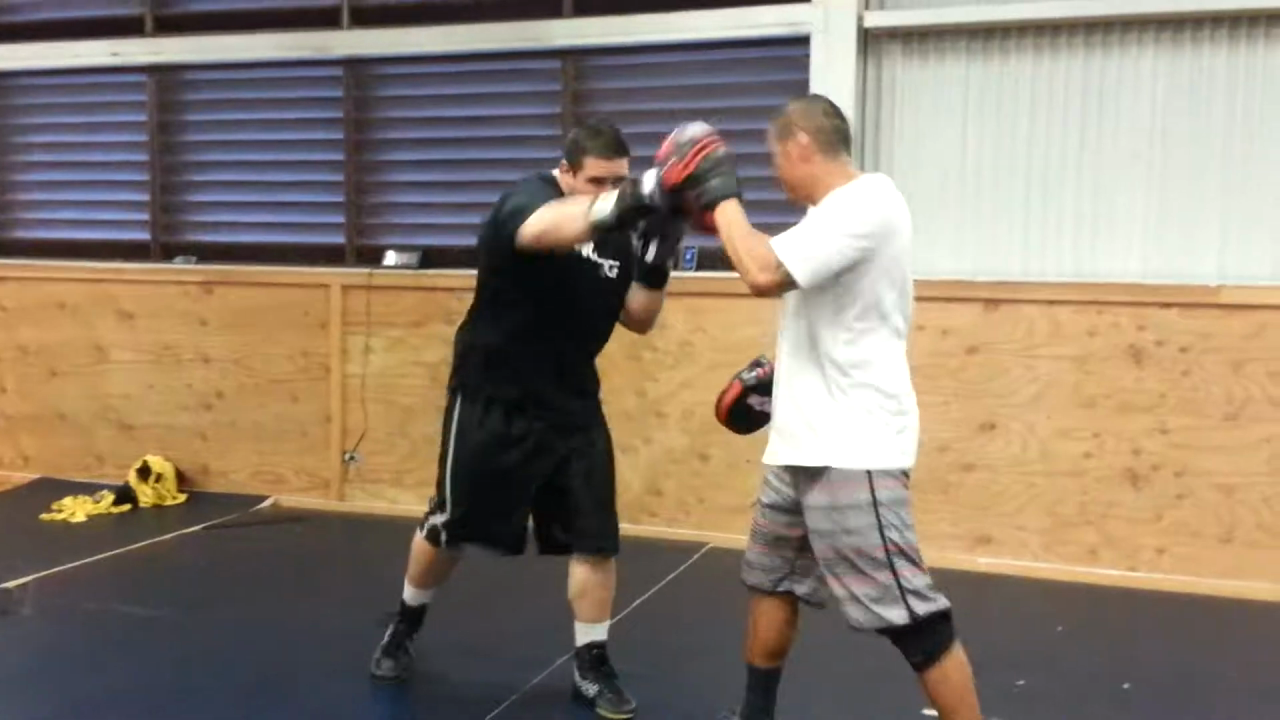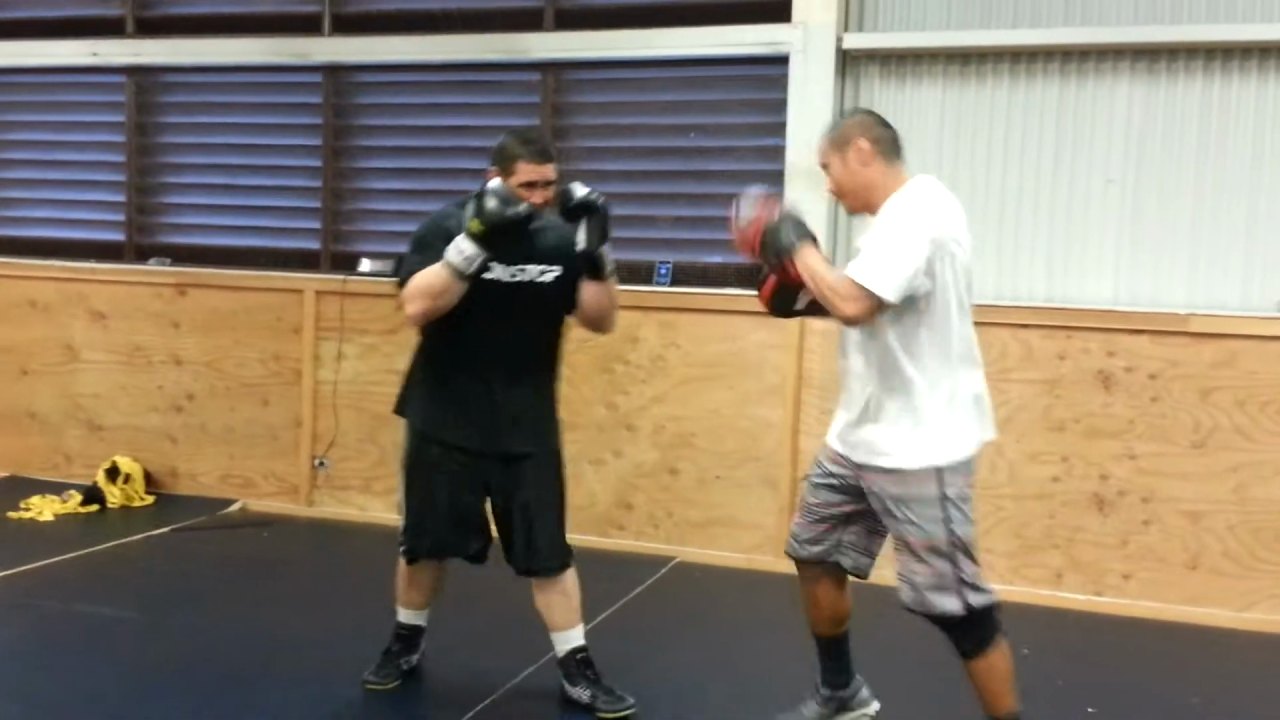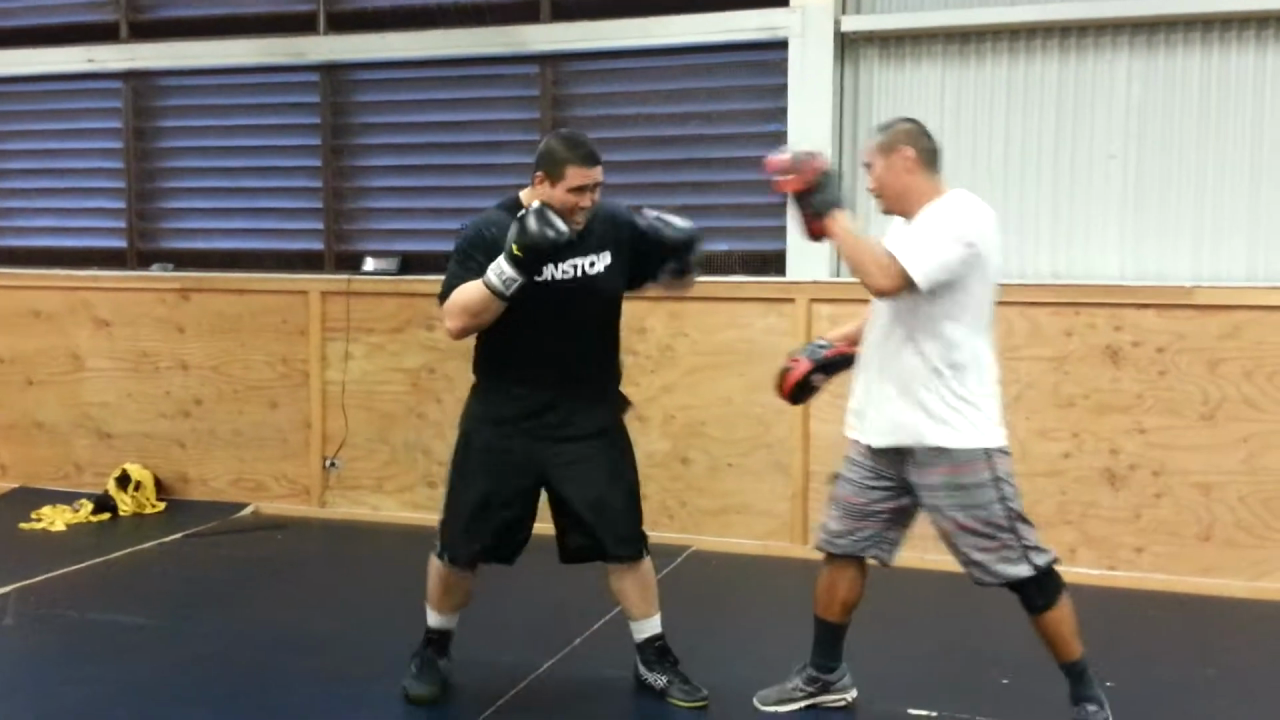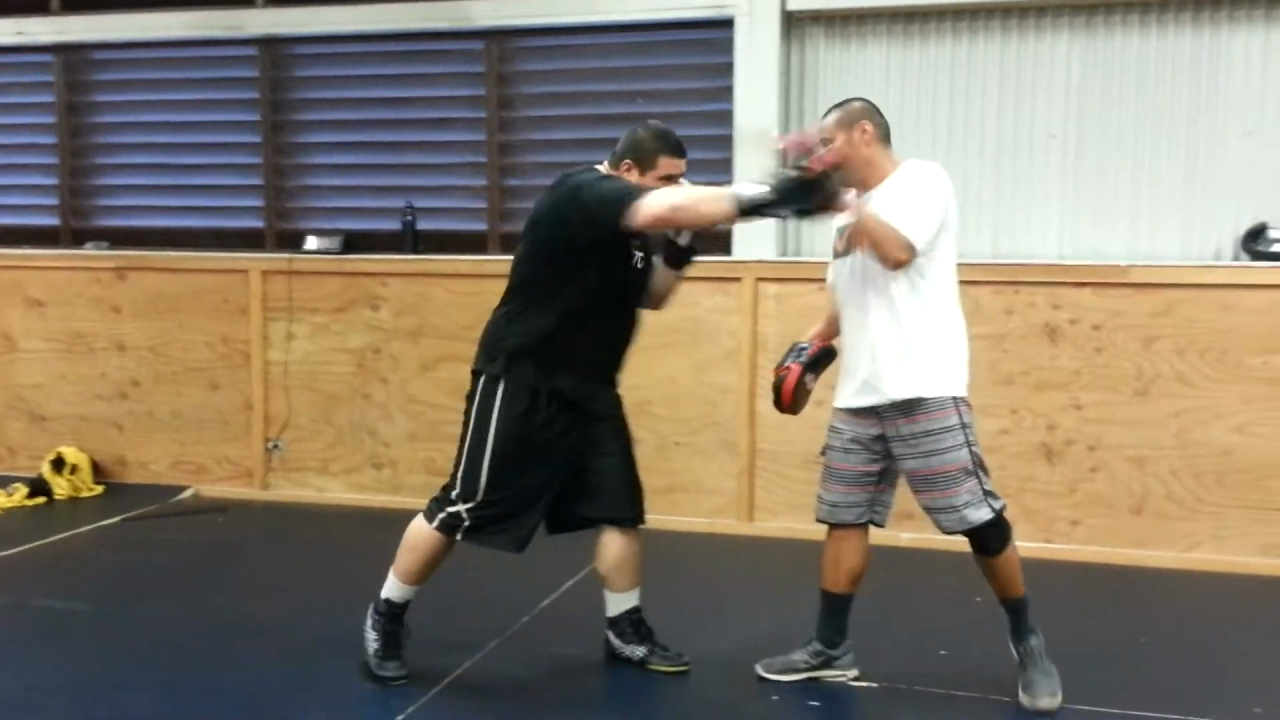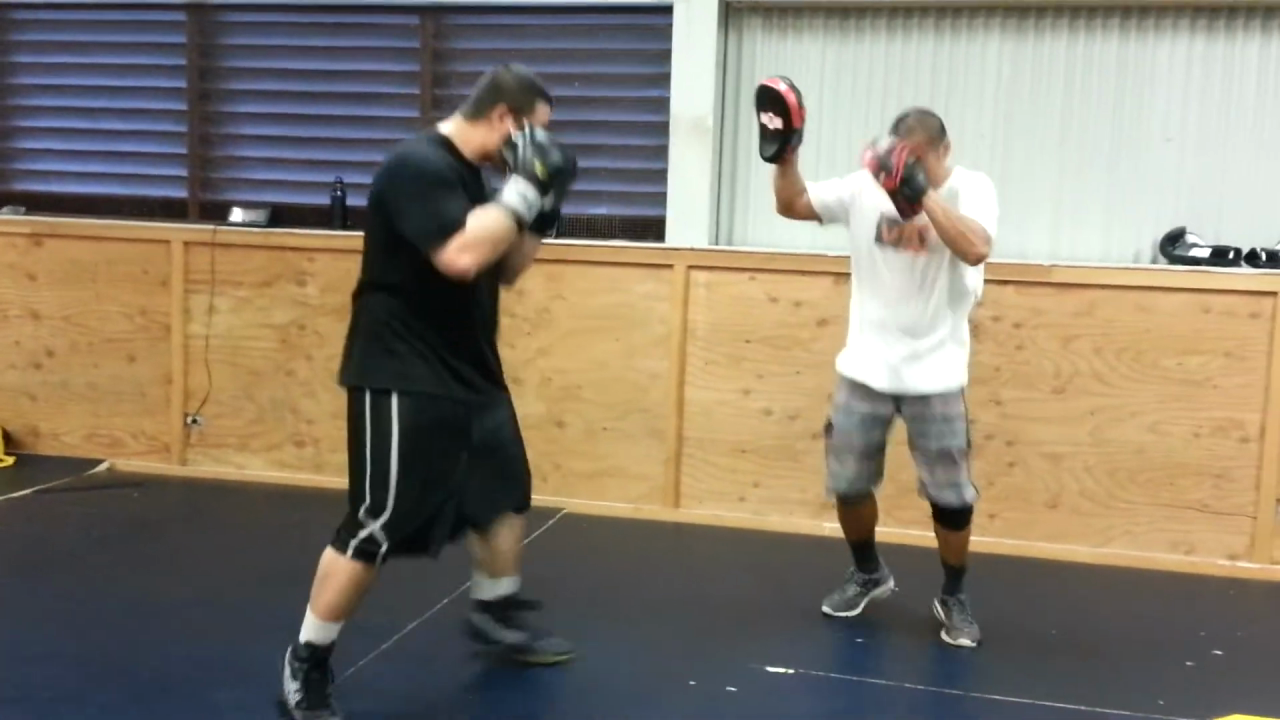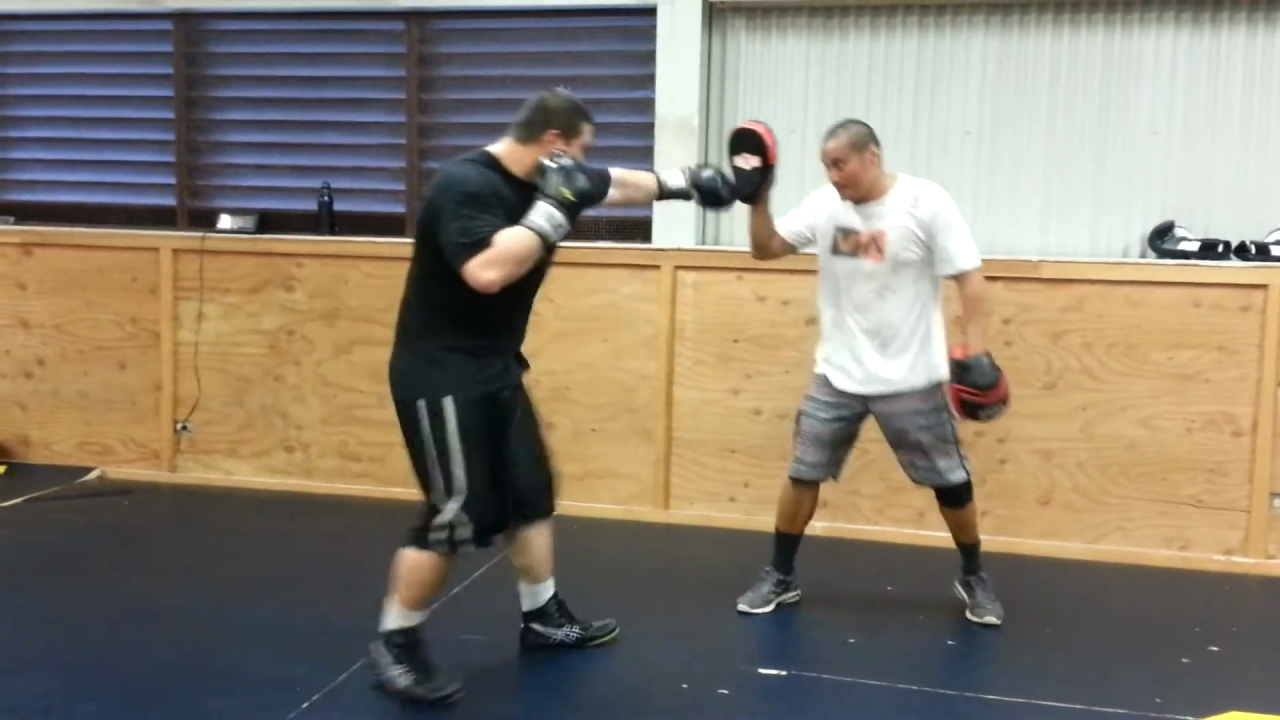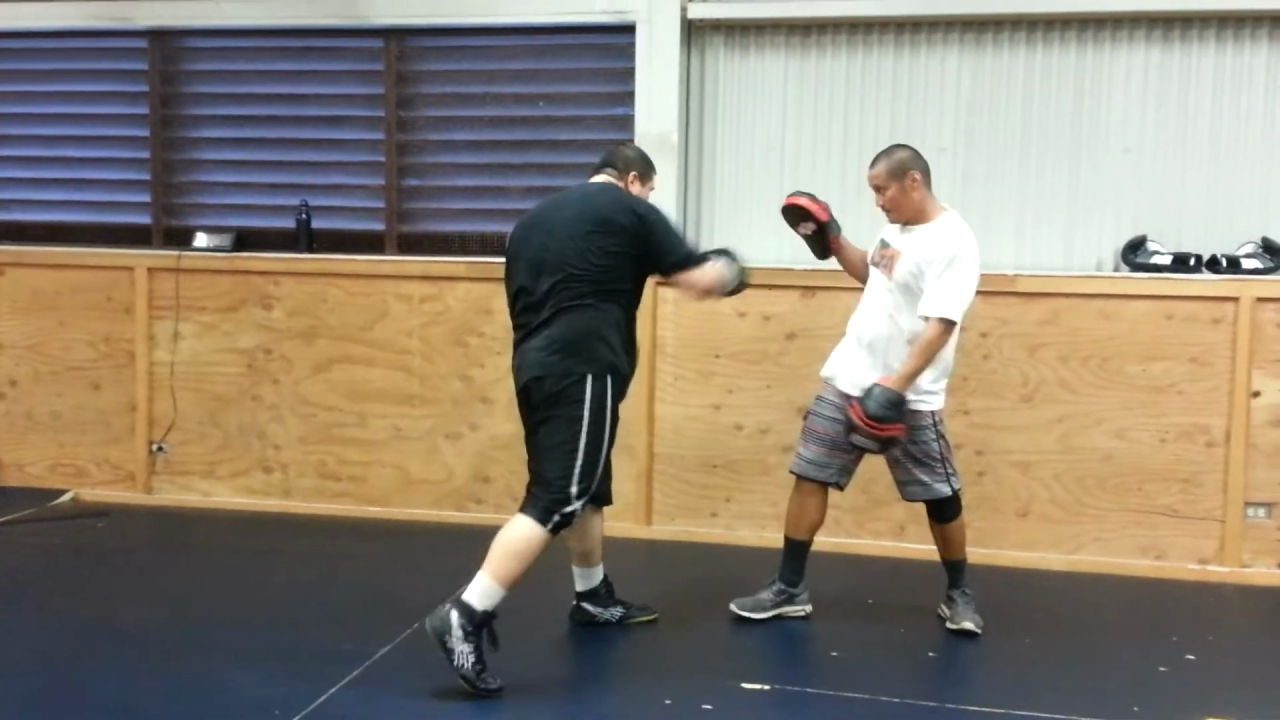
dt=0.7s
person 1, frame 1
left shoulder: (619, 227)
right shoulder: (528, 198)
left elbow: (642, 317)
right elbow: (543, 230)
left wrist: (658, 240)
right wrist: (617, 205)
left hip: (571, 407)
right hip: (492, 401)
left knee: (594, 538)
right knee: (450, 525)
left ankle: (592, 666)
right ankle: (405, 622)
person 1, frame 2
left shoulder: (558, 234)
right shoulder: (443, 227)
left elbow: (602, 320)
right elbow: (417, 306)
left wrist: (594, 247)
right wrist: (475, 238)
left hip: (527, 428)
right hip: (444, 421)
left knee: (546, 555)
right knee: (423, 543)
left ankle: (577, 670)
right ankle: (405, 643)
person 1, frame 3
left shoulder: (613, 223)
right shoulder: (487, 232)
left elbow: (674, 279)
right elbow: (455, 323)
left wrist: (679, 251)
right wrist: (515, 261)
left hip: (591, 422)
right hip: (503, 422)
left knee: (624, 543)
right knee: (460, 544)
left ankle: (654, 659)
right ankle: (433, 650)
person 1, frame 4
left shoulder: (642, 220)
right shoulder: (587, 196)
left elbow: (652, 297)
right elbow: (670, 208)
left wrist: (676, 241)
right wrist: (767, 194)
left hip: (587, 389)
right hip: (521, 380)
left knee: (615, 510)
right knee: (467, 510)
left ankle: (625, 631)
right ankle: (387, 616)
person 1, frame 5
left shoulder: (471, 173)
right shoulder: (417, 167)
left elbow: (507, 267)
right elbow: (462, 256)
left wrist: (540, 207)
right wrist: (525, 186)
left hip: (469, 370)
right hip: (403, 377)
left knee: (503, 494)
right knee: (375, 528)
left ankle: (498, 613)
right ankle: (307, 661)
person 1, frame 6
left shoulder: (541, 178)
right shoulder: (463, 186)
left elbow: (610, 185)
right elbow: (488, 272)
left wrist: (684, 184)
right wrist: (555, 207)
left hip: (494, 371)
right hip: (440, 378)
left knee: (528, 497)
right knee: (452, 519)
left ankle: (542, 616)
right ankle: (396, 643)
person 1, frame 7
left shoulder: (533, 219)
right shoulder: (633, 211)
right elbow: (696, 277)
right wrist: (730, 271)
left hip: (537, 364)
right hip: (583, 367)
left knee: (579, 491)
right knee: (557, 501)
left ankle: (593, 597)
right ankle: (467, 617)
person 2, frame 1
left shoulder: (865, 204)
right shoulder: (839, 210)
left elbow: (766, 272)
left wrist: (719, 195)
right wrist: (776, 371)
left hip: (855, 452)
right hip: (805, 444)
left knee: (905, 615)
right knee: (769, 581)
person 2, frame 2
left shoulder: (920, 211)
right shoulder: (893, 217)
left elbow: (853, 304)
left wrist: (796, 244)
right wrist: (808, 281)
left hip: (920, 446)
right hip: (859, 436)
left knee: (955, 605)
right knee: (816, 554)
person 2, frame 3
left shoulder: (963, 218)
right shoulder: (906, 227)
left elbow: (886, 281)
left wrist: (830, 209)
right wrist: (832, 344)
left hip: (955, 438)
right hip: (881, 432)
left knee: (1025, 572)
right knee: (842, 549)
person 2, frame 4
left shoulder: (921, 181)
right shoulder: (856, 209)
left elbow: (896, 254)
left wrist: (843, 201)
right wrist: (810, 344)
left hip: (924, 390)
right hip: (860, 393)
left knee: (978, 519)
right knee: (843, 517)
left ankle: (1028, 643)
right ankle: (830, 648)
person 2, frame 5
left shoulder: (972, 189)
right shoulder: (865, 185)
left elbow: (974, 247)
right elbow: (793, 205)
left wrist: (922, 192)
right wrist: (784, 152)
left hip: (934, 378)
right hip: (864, 372)
left knee: (951, 499)
right knee: (848, 486)
left ankle: (953, 597)
right ankle: (868, 573)
person 2, frame 6
left shoulder: (926, 203)
right shoulder: (824, 204)
left elbow: (968, 276)
right elbow: (766, 247)
left wrist: (975, 348)
right wrist: (758, 196)
left hip: (910, 379)
right hip: (837, 375)
left knee: (949, 480)
right knee: (803, 473)
left ankle: (974, 579)
right ankle: (780, 577)
person 2, frame 7
left shoulder: (953, 243)
right shoulder: (897, 227)
left elbow: (939, 326)
left wrist: (895, 388)
right wrist: (830, 240)
left hip: (906, 397)
right hip: (846, 380)
left knee: (940, 497)
right knee: (809, 475)
left ankle: (958, 594)
right ankle: (789, 589)
